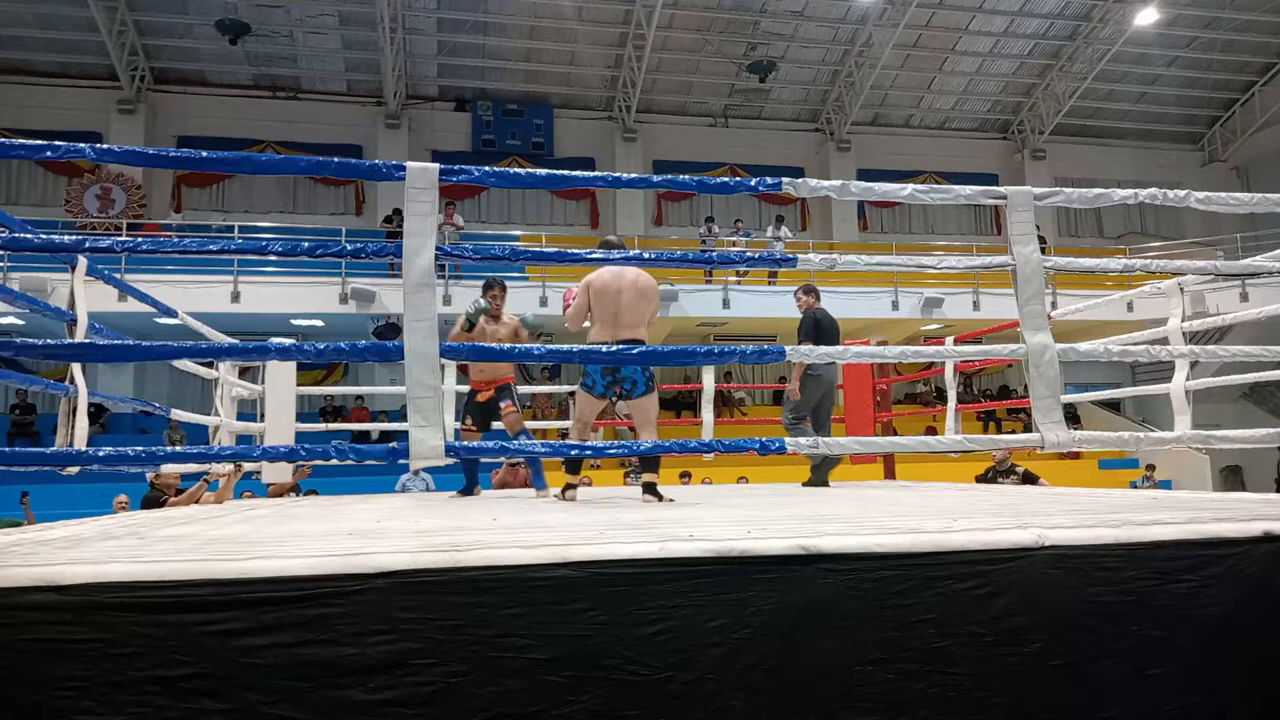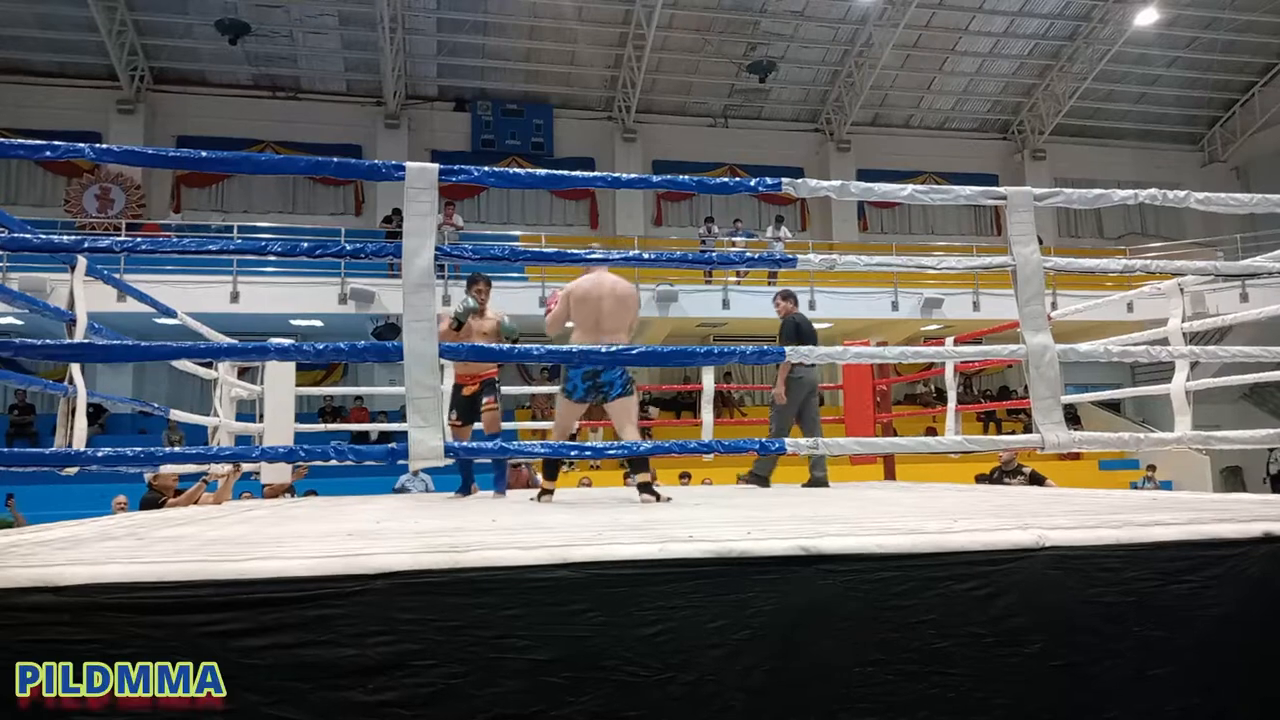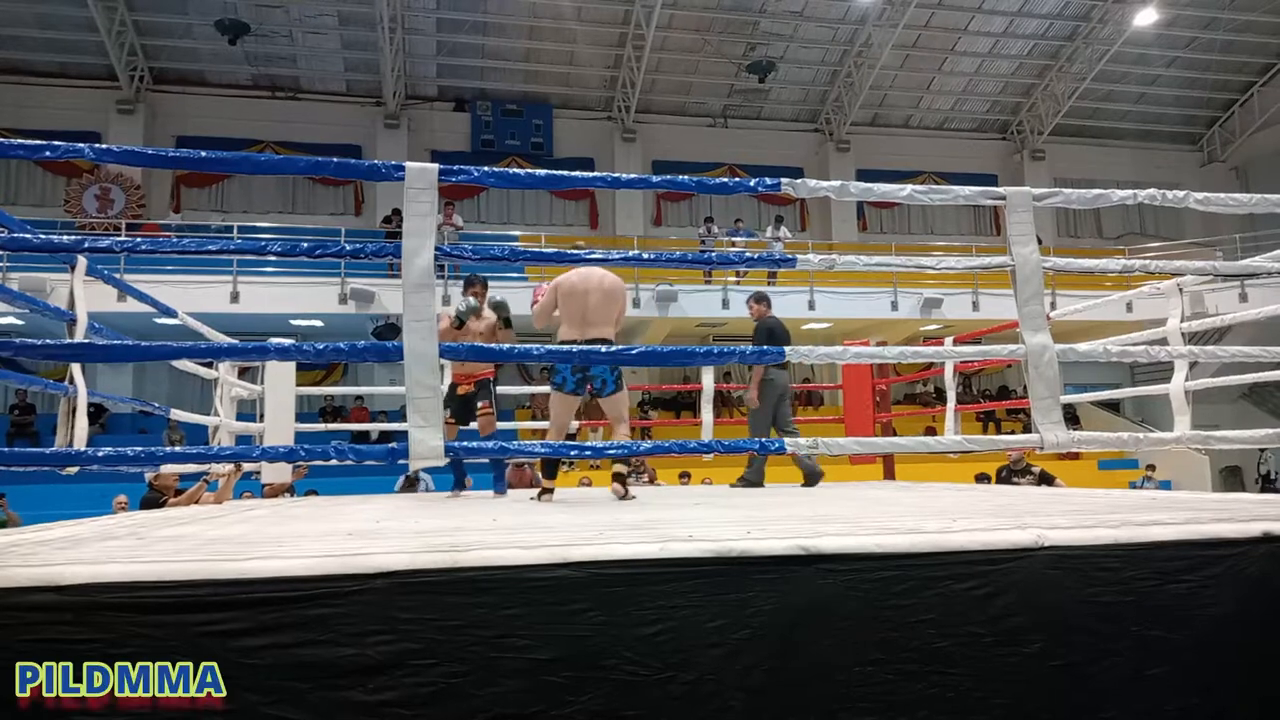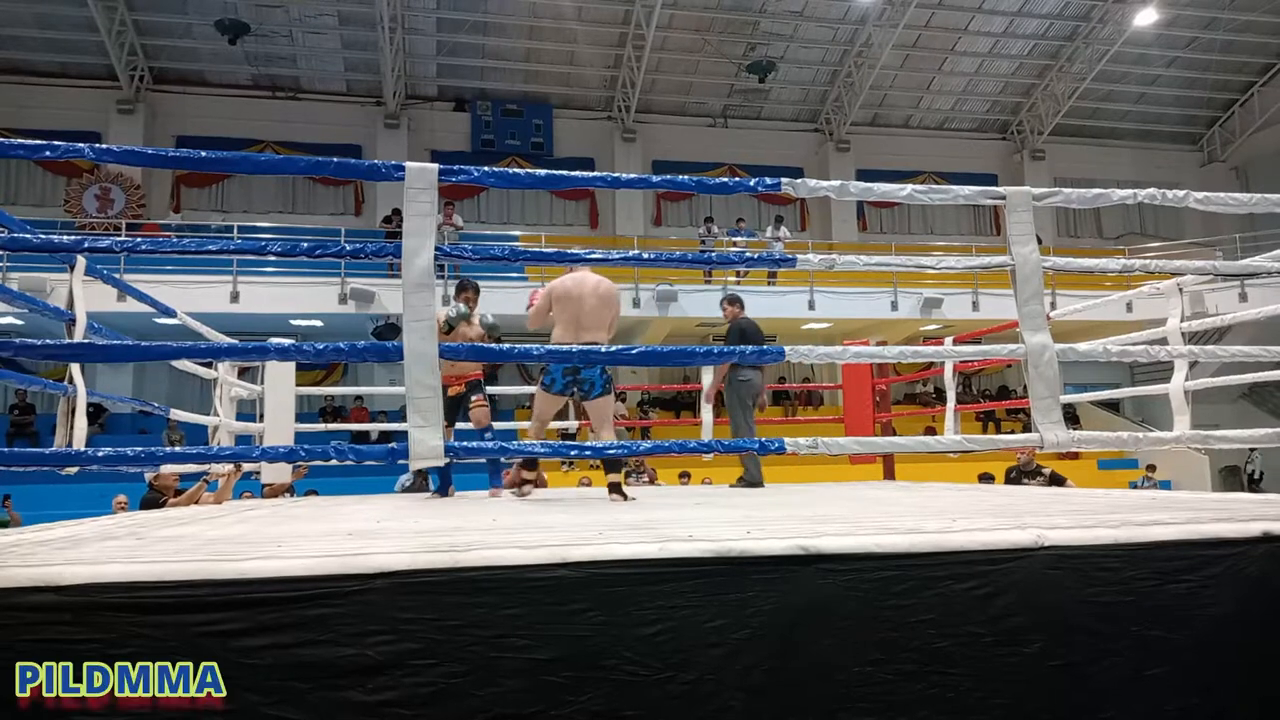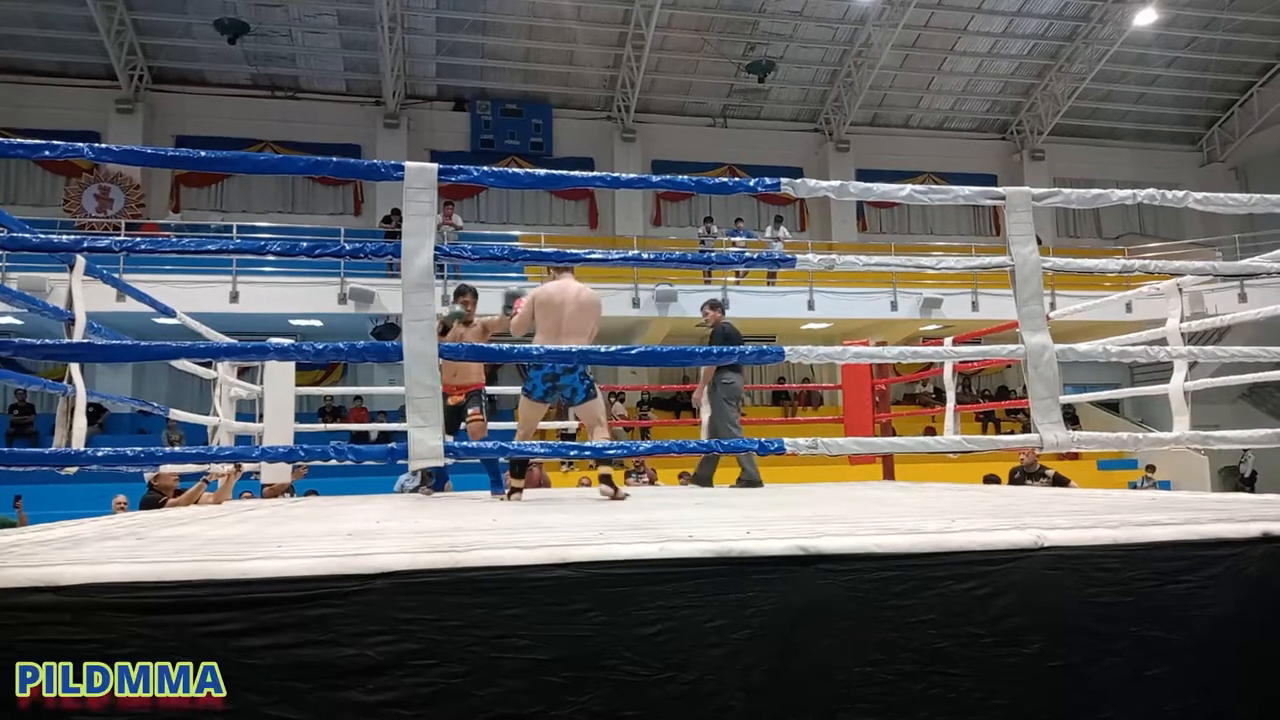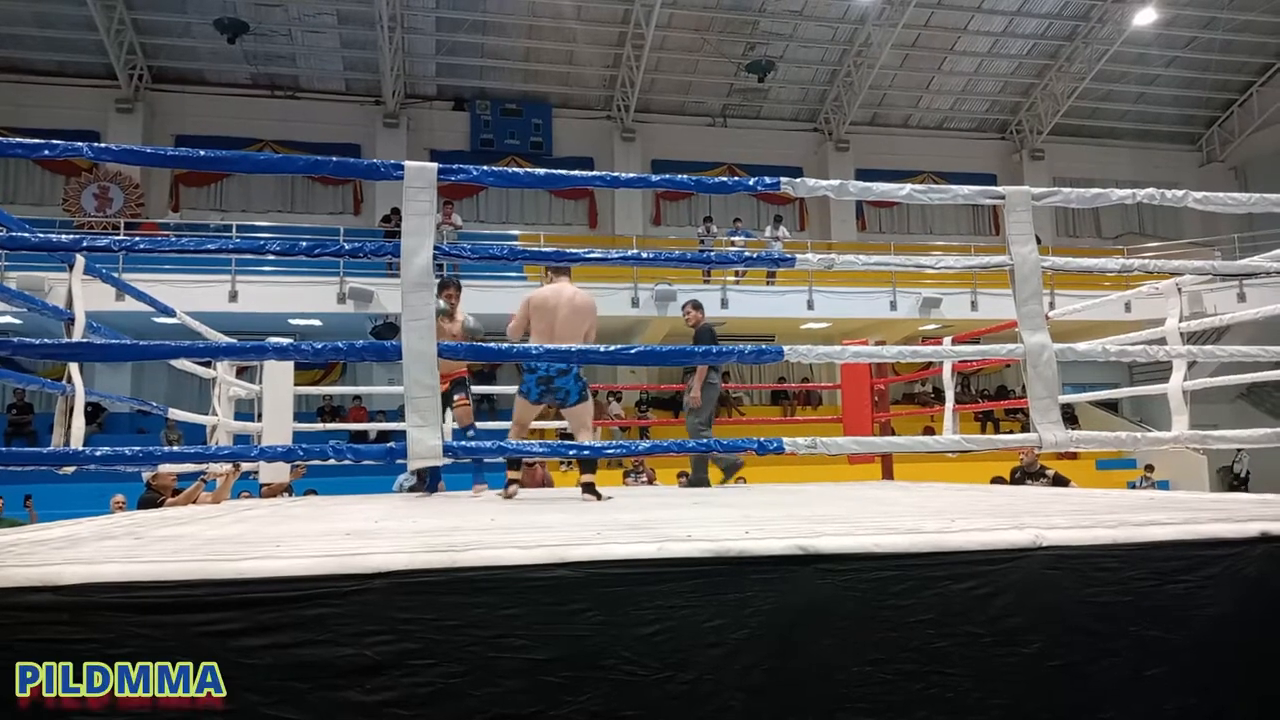
dt=0.3s
person 1, frame 1
left shoulder: (592, 280)
right shoulder: (648, 281)
left elbow: (573, 323)
left wrist: (569, 304)
left knee: (580, 424)
right knee: (647, 427)
left ankle: (570, 486)
right ankle: (649, 487)
person 1, frame 2
left shoulder: (574, 288)
right shoulder: (628, 289)
left elbow: (551, 329)
left wrist: (553, 307)
left hip: (581, 364)
right hip: (613, 364)
left knee: (560, 431)
right knee: (629, 430)
left ankle: (546, 489)
right ankle: (645, 487)
person 1, frame 3
left shoulder: (561, 282)
right shoulder: (616, 283)
left elbow: (539, 321)
left wrist: (539, 299)
left knee: (557, 428)
right knee: (620, 421)
left ankle: (547, 488)
right ankle: (619, 482)
person 1, frame 4
left shoulder: (556, 285)
right shoulder: (610, 288)
left elbow: (533, 322)
left wrist: (534, 303)
left hip: (560, 360)
right hip: (593, 361)
left knee: (539, 422)
right knee: (604, 427)
left ankle: (526, 482)
right ankle: (615, 487)
person 1, frame 5
left shoulder: (540, 293)
right shoulder: (592, 297)
left elbow: (516, 330)
left wrist: (518, 311)
left hip: (541, 367)
right hip: (575, 368)
left knee: (526, 430)
right knee: (598, 426)
left ankle: (516, 488)
right ankle: (606, 482)
person 1, frame 6
left shoulder: (535, 296)
right shoulder: (588, 301)
left elbow: (513, 334)
left wrist: (519, 320)
left hip: (536, 368)
right hip: (568, 370)
left knee: (519, 426)
right knee: (584, 431)
left ankle: (512, 482)
right ankle: (589, 487)
person 2, frame 1
left shoulder: (513, 323)
right shoulder: (467, 319)
right elbow: (452, 344)
left wrist: (534, 334)
right wrist: (470, 322)
left hip: (503, 385)
right hip: (477, 389)
left knee: (516, 426)
right knee: (466, 439)
left ankle: (539, 481)
right ankle: (471, 485)
person 2, frame 2
left shoulder: (498, 319)
right shoulder: (452, 316)
right elbow: (440, 341)
left wrist: (512, 339)
right wrist: (458, 320)
left hip: (488, 380)
right hip: (462, 383)
left knee: (492, 426)
right knee: (459, 436)
left ankle: (500, 483)
right ankle: (467, 484)
person 2, frame 3
left shoulder: (493, 317)
right shoulder: (449, 316)
left elbow: (508, 345)
right elbow: (440, 340)
left wrist: (506, 318)
right wrist: (459, 320)
left hip: (483, 380)
right hip: (458, 382)
left knee: (487, 427)
right knee: (446, 433)
left ankle: (500, 483)
right ankle: (461, 479)
person 2, frame 4
left shoulder: (481, 325)
right shoulder: (441, 318)
left wrist: (495, 336)
right wrist: (448, 325)
left hip: (472, 381)
right hip: (447, 384)
left knee: (482, 422)
left ankle: (496, 480)
right ankle: (445, 485)
person 2, frame 5
left shoulder: (483, 325)
right shoulder: (443, 325)
left elbow: (505, 322)
left wrist: (510, 309)
right wrist: (443, 326)
left hip: (473, 391)
right hip: (448, 393)
left knee: (478, 434)
left ankle: (497, 485)
right ankle: (441, 481)
person 2, frame 6
left shoulder: (464, 320)
left wrist: (475, 339)
left hip: (457, 378)
left knee: (465, 419)
left ankle: (478, 476)
right ankle: (434, 481)
person 3, frame 1
left shoulder: (810, 317)
right shoulder: (831, 320)
left elbow: (806, 349)
left wrist: (794, 379)
left hip: (813, 372)
right hip: (830, 372)
left knee: (792, 417)
right knee: (821, 423)
left ankle: (822, 455)
right ankle: (820, 476)
person 3, frame 2
left shoulder: (790, 322)
right shoulder: (807, 323)
left wrist: (780, 384)
left hip: (796, 375)
right hip: (811, 375)
left knee: (779, 426)
right knee: (812, 427)
left ankle: (761, 473)
right ankle: (819, 476)
person 3, frame 3
left shoulder: (763, 326)
right shoulder: (782, 327)
left wrist: (752, 388)
right wrist: (784, 390)
left hip: (768, 378)
right hip: (782, 377)
left knee: (759, 430)
right knee: (786, 428)
left ankle: (753, 477)
right ankle: (810, 468)
person 3, frame 4
left shoulder: (737, 327)
right shoulder: (756, 328)
left wrist: (713, 386)
right wrist: (762, 393)
left hip: (741, 378)
right hip: (755, 378)
left knee: (743, 429)
right knee: (744, 427)
left ankle: (753, 477)
right ankle: (751, 474)
person 3, frame 5
left shoulder: (719, 331)
right shoulder: (734, 332)
left wrist: (699, 388)
right wrist: (737, 396)
left hip: (722, 382)
right hip: (734, 381)
left knee: (730, 431)
right knee: (714, 431)
left ankle: (750, 476)
right ankle: (703, 475)
person 3, frame 6
left shoulder: (703, 331)
right shoulder: (704, 332)
left wrist: (696, 388)
right wrist: (692, 386)
left hip: (704, 383)
right hip: (705, 384)
left knee: (696, 426)
right knee: (699, 427)
left ankle: (729, 461)
right ankle: (699, 476)
